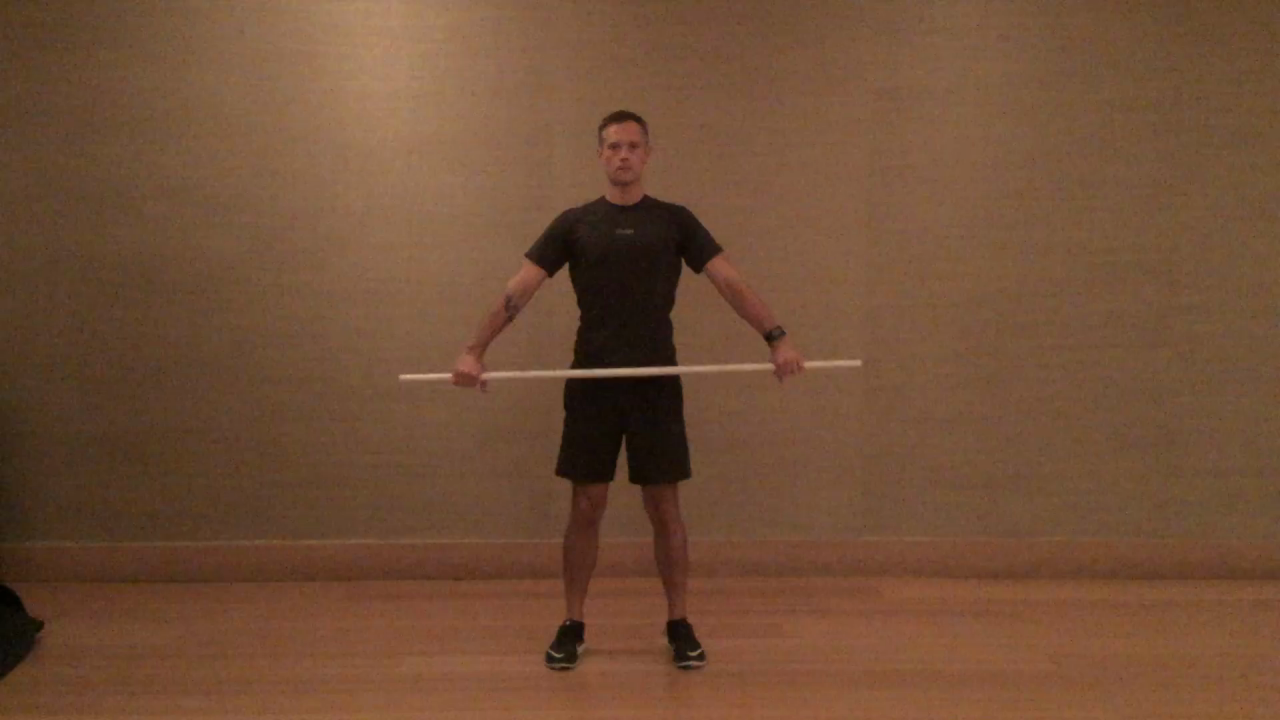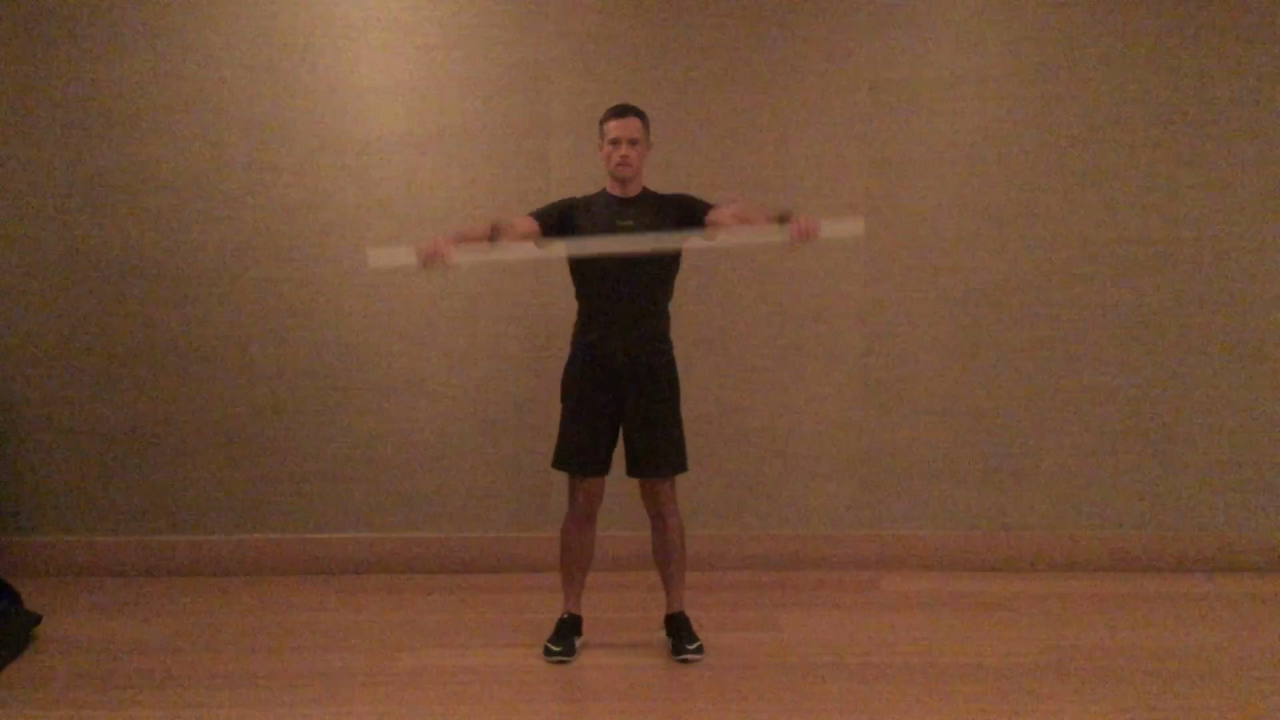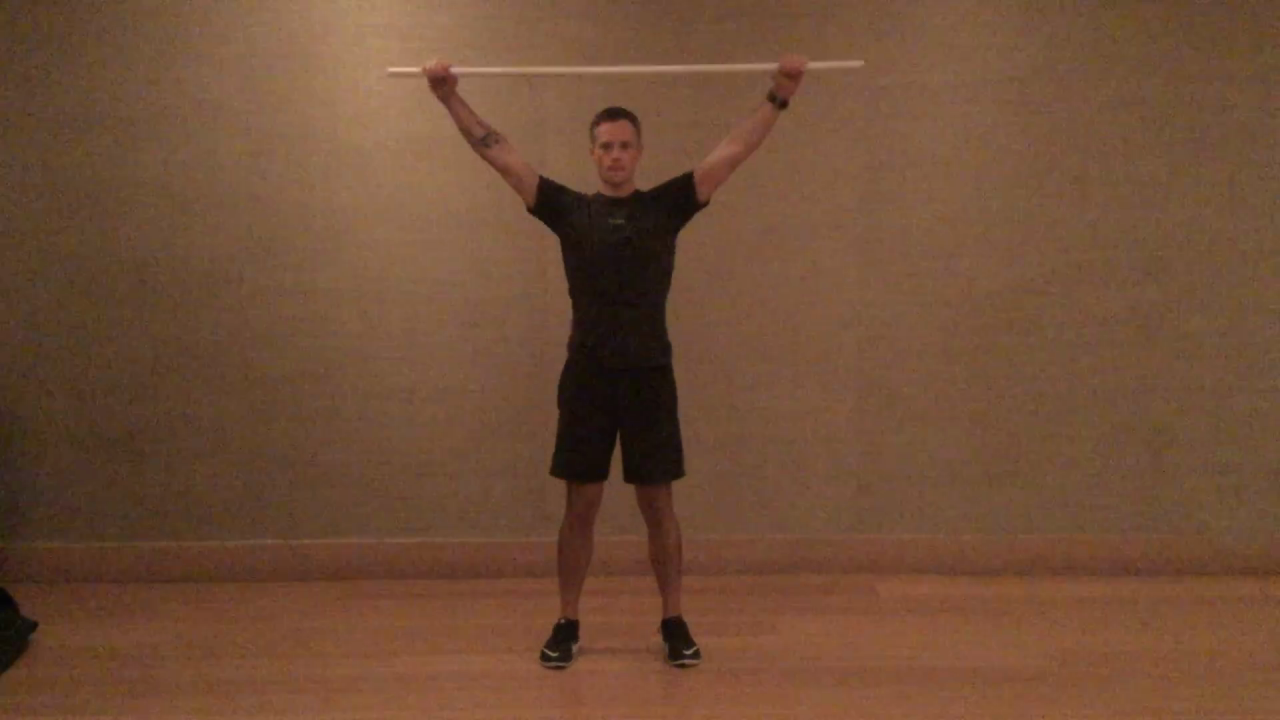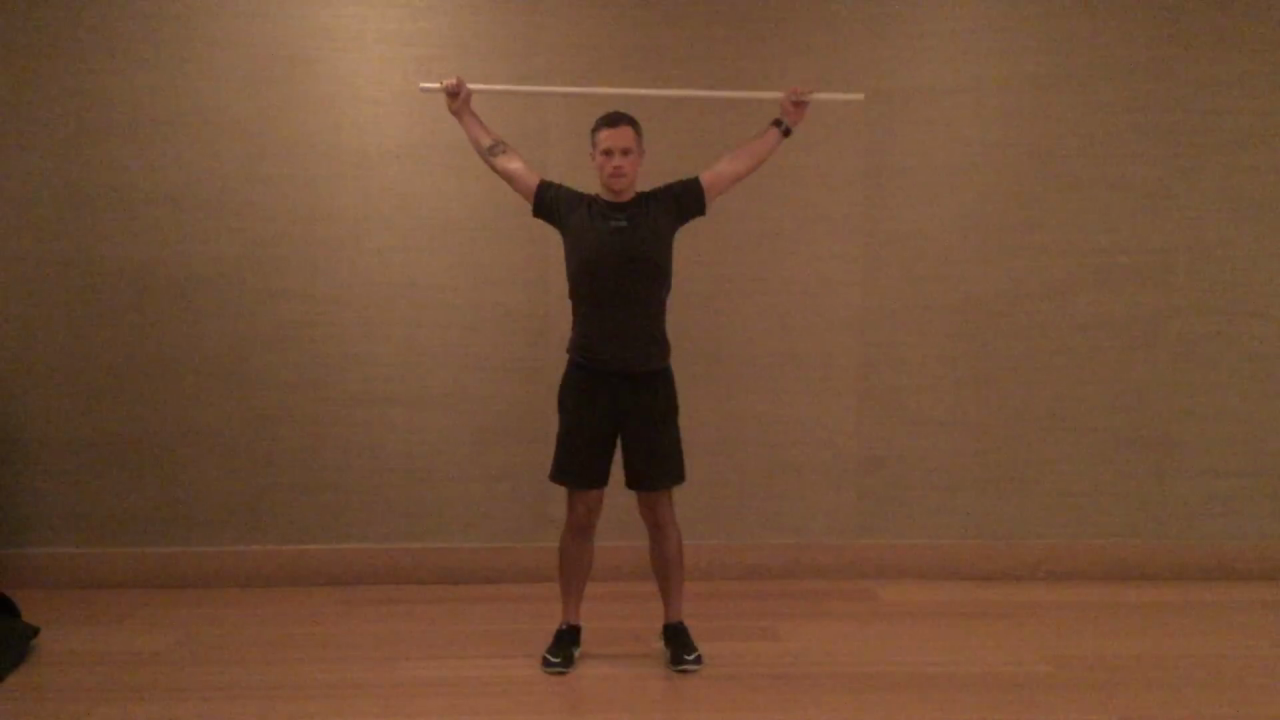
dt=0.4s
person 1, frame 1
left shoulder: (675, 220)
right shoulder: (574, 222)
left elbow: (729, 279)
right elbow: (521, 285)
left wrist: (777, 337)
right wrist: (475, 348)
left hip: (657, 381)
right hip: (591, 381)
left knee: (664, 507)
right knee: (585, 507)
left ankle: (679, 625)
right ankle: (572, 625)
person 1, frame 2
left shoulder: (675, 209)
right shoulder: (574, 211)
left elbow: (734, 219)
right elbow: (513, 227)
left wrist: (784, 222)
right wrist: (456, 239)
left hip: (653, 372)
right hip: (590, 372)
left knee: (662, 499)
right knee: (582, 500)
left ankle: (678, 618)
right ankle: (570, 619)
person 1, frame 3
left shoulder: (667, 206)
right shoulder: (567, 209)
left elbow: (732, 151)
right elbow: (499, 153)
left wrist: (779, 95)
right wrist: (450, 97)
left hip: (650, 376)
right hip: (587, 377)
left knee: (658, 506)
right knee: (580, 506)
left ankle: (674, 621)
right ankle: (568, 623)
person 1, frame 4
left shoulder: (667, 206)
right shoulder: (569, 209)
left elbow: (733, 167)
right elbow: (504, 160)
left wrist: (783, 124)
right wrist: (463, 113)
left hip: (650, 382)
right hip: (587, 382)
left knee: (659, 512)
right knee: (580, 512)
left ankle: (675, 627)
right ankle: (568, 629)
